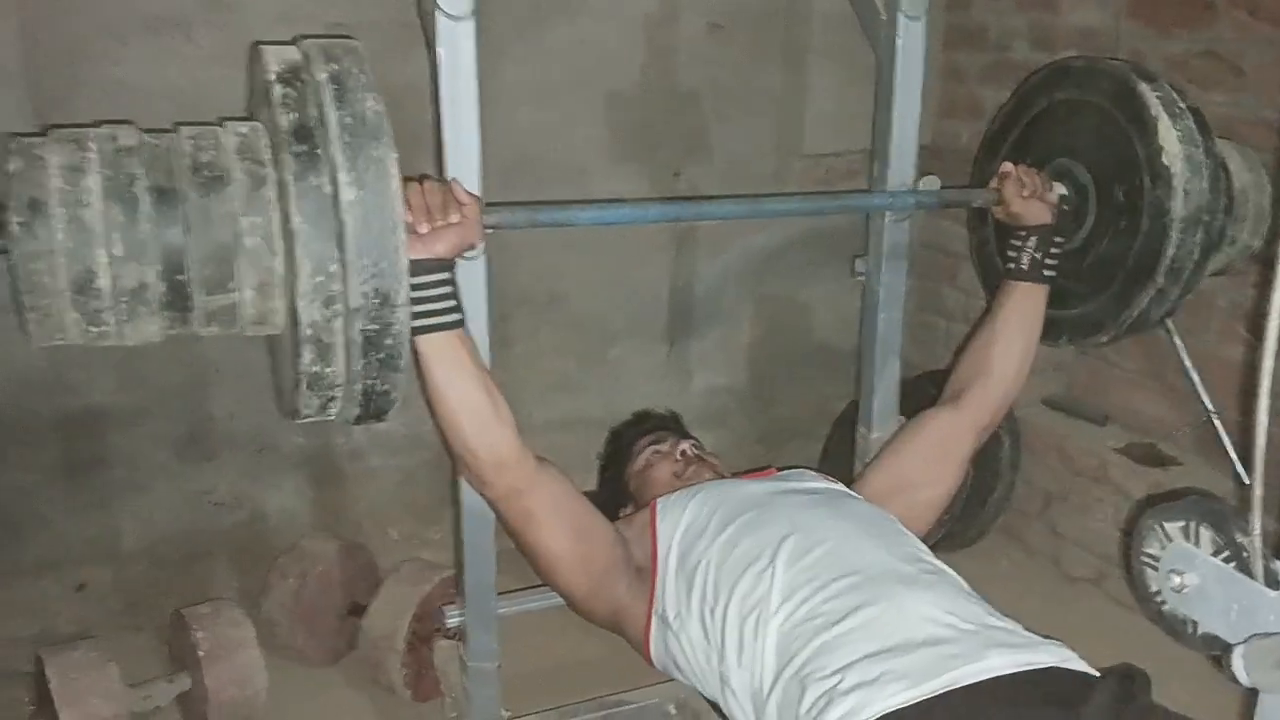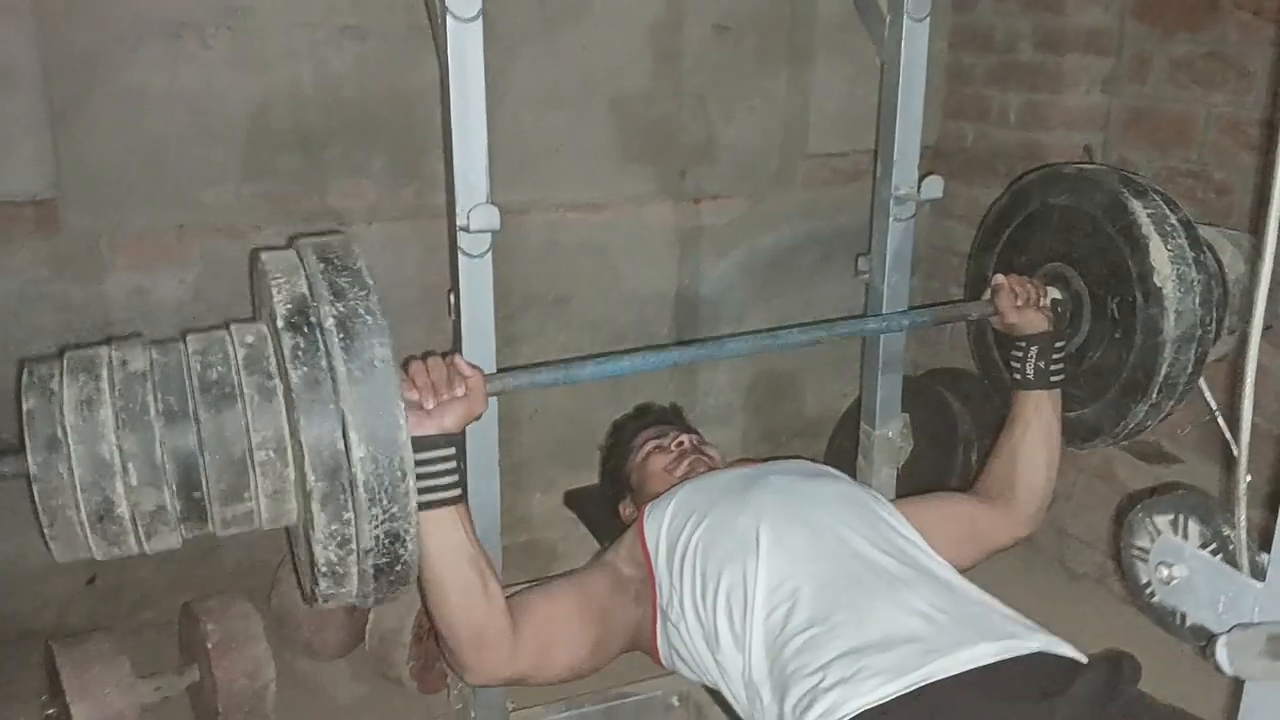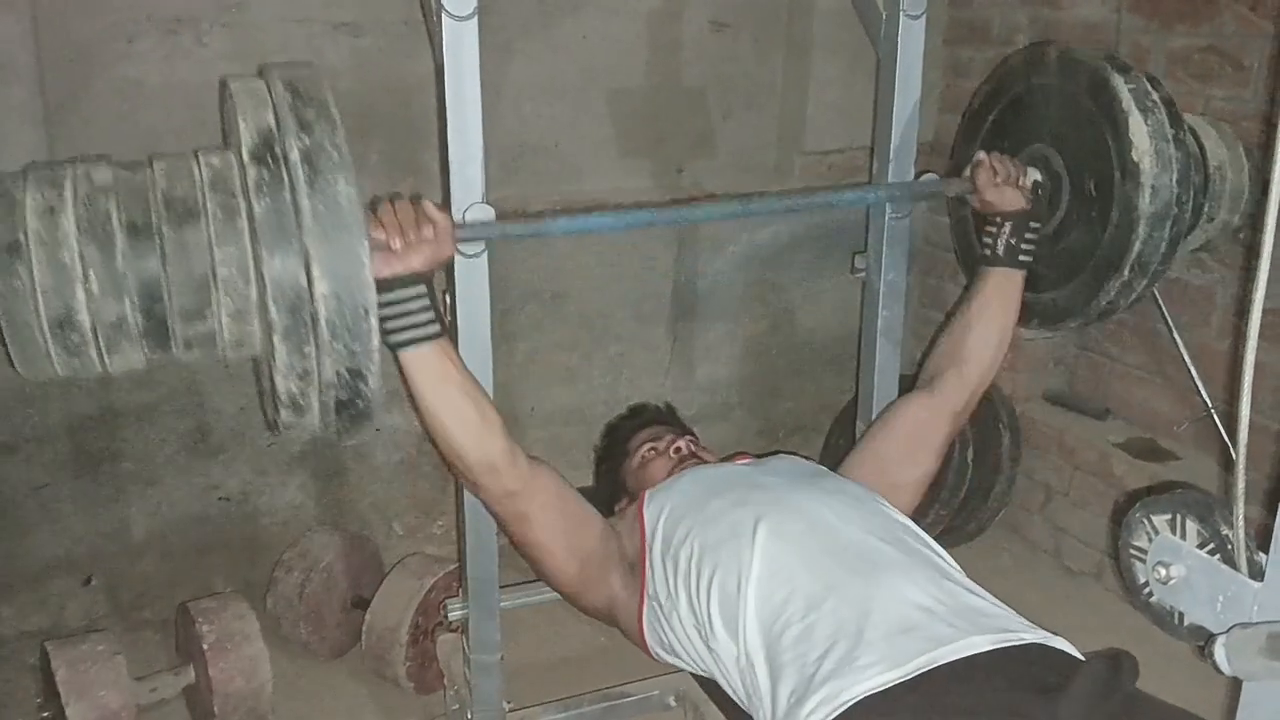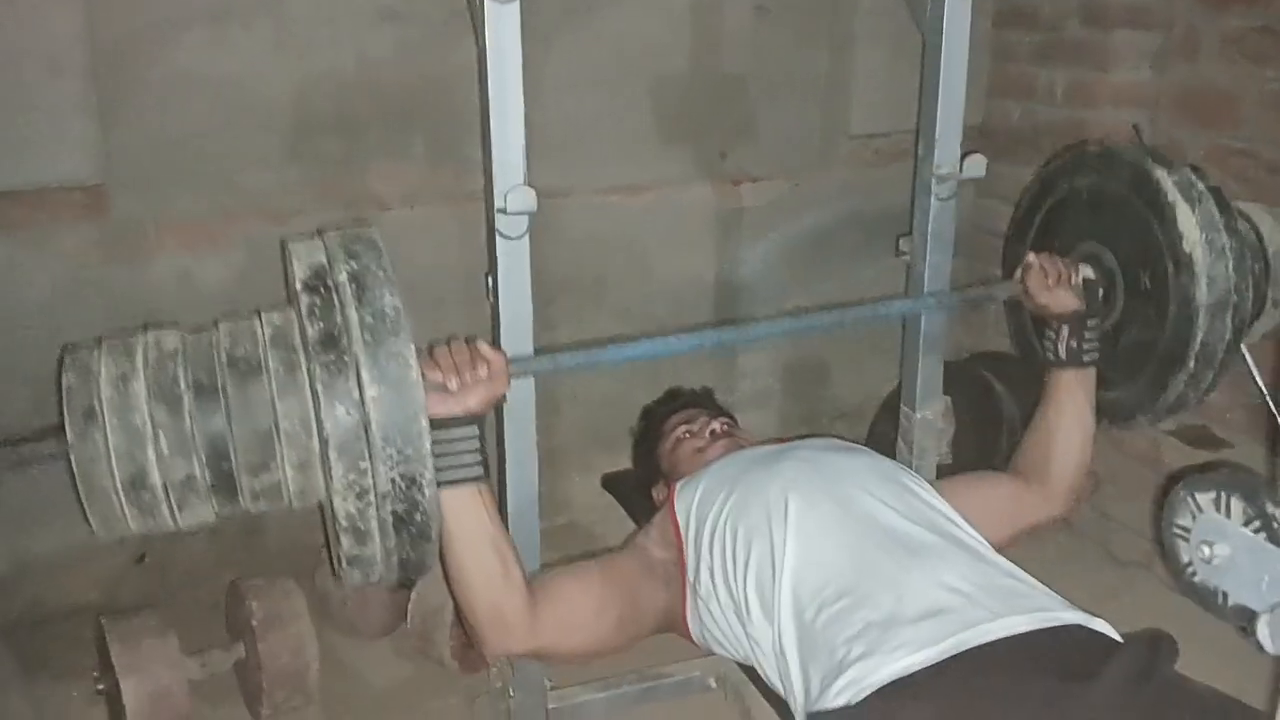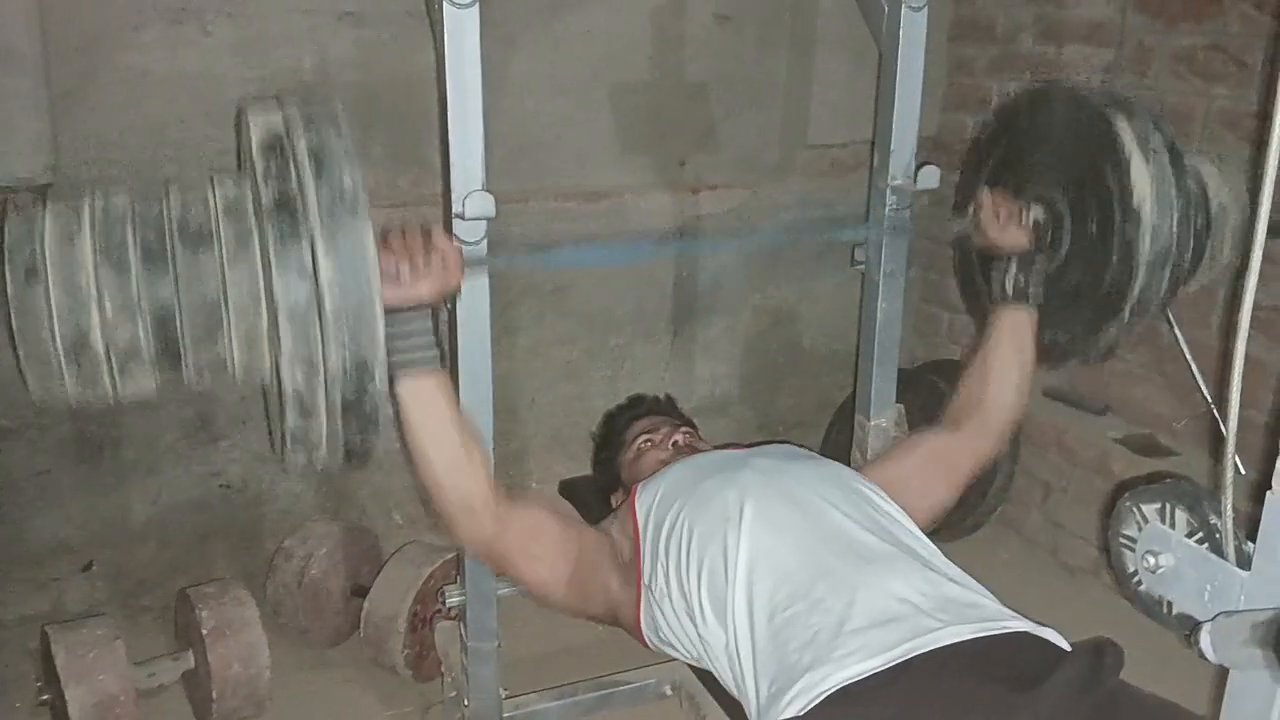
dt=1s
person 1, frame 1
left shoulder: (841, 502)
right shoulder: (637, 567)
left elbow: (968, 407)
right elbow: (503, 470)
left wrist: (1031, 243)
right wrist: (429, 273)
person 1, frame 2
left shoulder: (840, 495)
right shoulder: (642, 566)
left elbow: (1011, 509)
right elbow: (490, 649)
left wrist: (1034, 350)
right wrist: (435, 450)
person 1, frame 3
left shoulder: (835, 493)
right shoulder: (628, 562)
left elbow: (946, 391)
right elbow: (499, 470)
left wrist: (1008, 235)
right wrist: (404, 291)
person 1, frame 4
left shoulder: (875, 475)
right shoulder: (671, 551)
left elbow: (1045, 487)
right elbow: (510, 622)
left wrist: (1070, 330)
right wrist: (455, 431)
person 1, frame 5
left shoulder: (830, 483)
right shoulder: (628, 552)
left elbow: (975, 430)
right elbow: (479, 515)
left wrist: (1016, 269)
right wrist: (409, 322)
